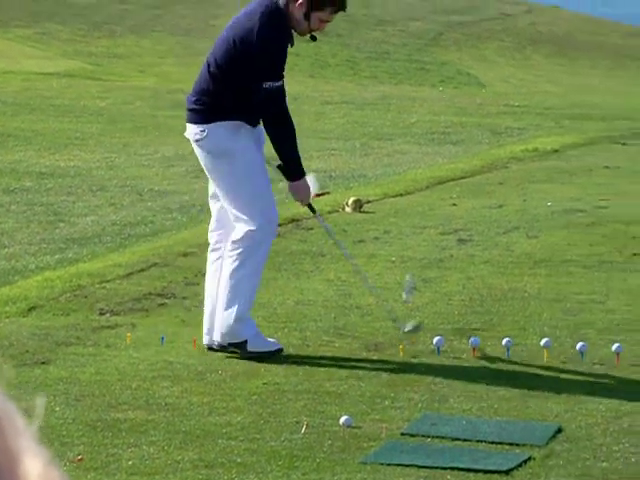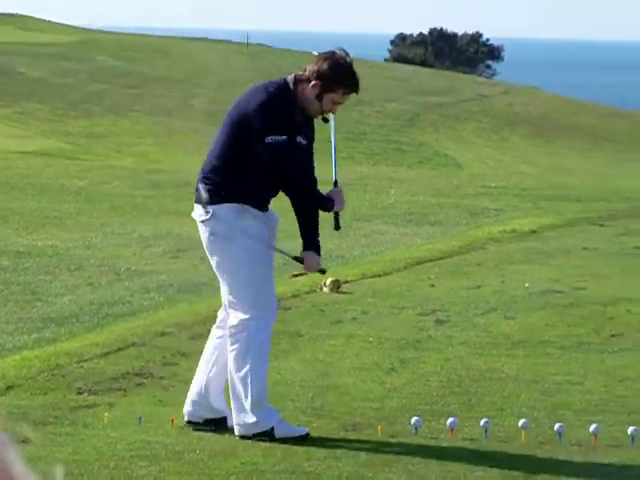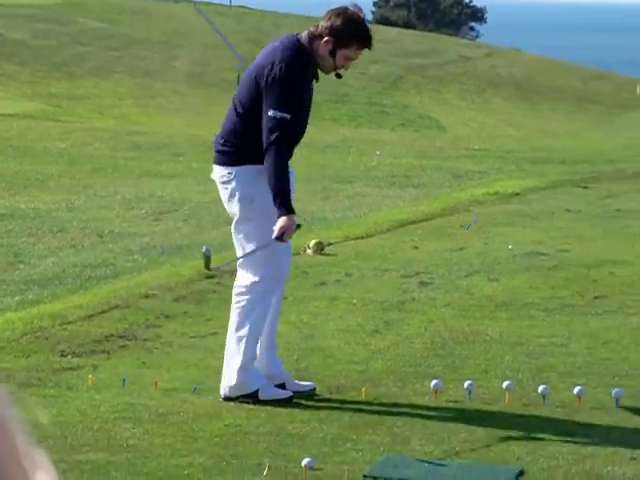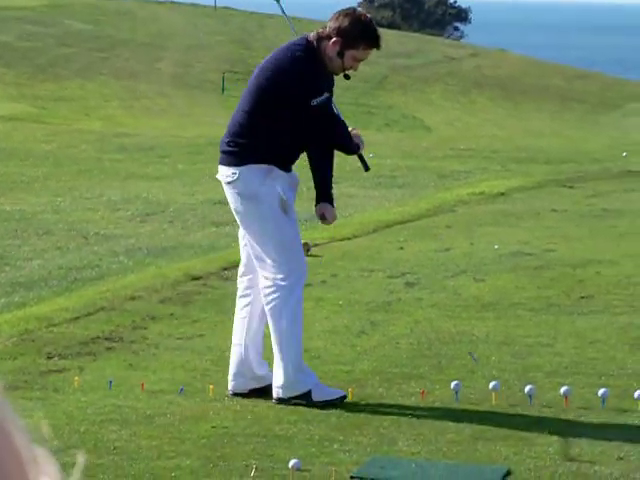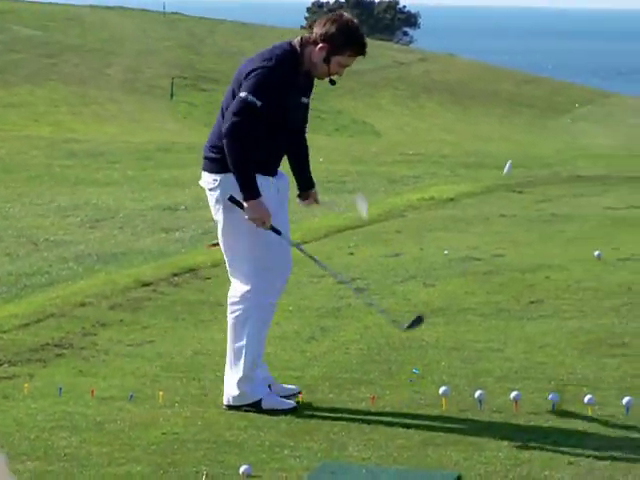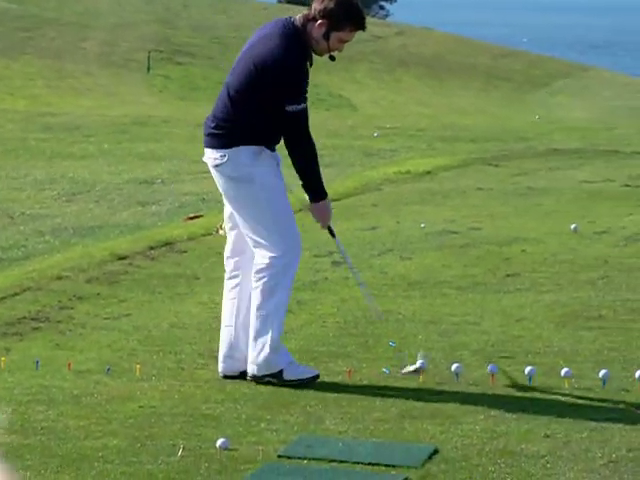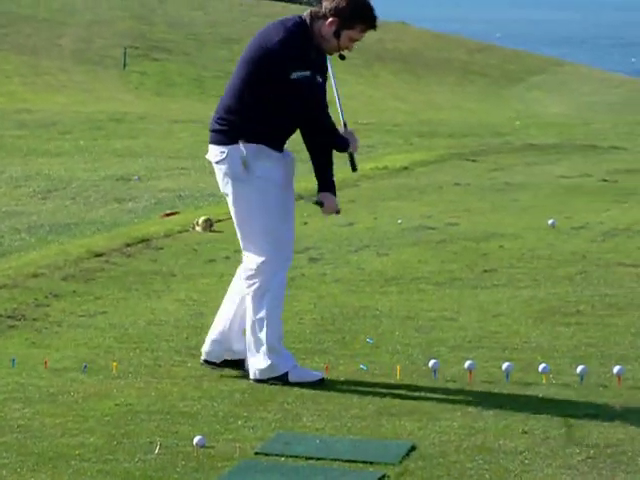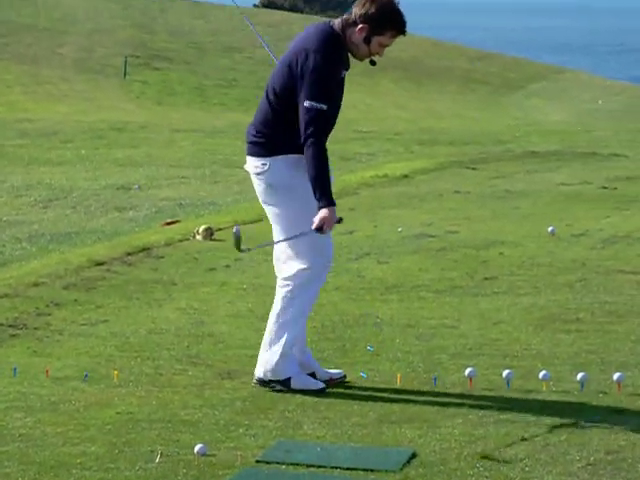
dt=0.5s
person 1, frame 1
right shoulder: (265, 32)
right elbow: (274, 110)
right wrist: (295, 175)
left hip: (229, 124)
right hip: (219, 127)
left knee: (229, 227)
right knee: (259, 221)
left ankle: (222, 326)
right ankle: (232, 327)
person 1, frame 2
left shoulder: (303, 119)
right shoulder: (266, 104)
left elbow: (301, 179)
right elbow: (286, 177)
left wrist: (311, 246)
right wrist: (329, 202)
left hip: (253, 213)
right hip: (226, 211)
left knee: (238, 310)
right knee: (253, 311)
left ankle: (203, 406)
right ankle: (252, 418)
person 1, frame 3
left shoulder: (299, 55)
right shoulder: (288, 67)
right elbow: (275, 140)
right wrist: (285, 209)
left hip: (264, 168)
right hip: (246, 169)
left knee: (274, 270)
right knee: (260, 273)
left ankle: (265, 371)
right ankle: (240, 380)
person 1, frame 4
left shoulder: (318, 70)
right shoulder: (296, 65)
left elbow: (320, 135)
right elbow: (329, 128)
left wrist: (325, 197)
right wrist: (354, 144)
left hip: (270, 172)
right hip: (252, 172)
left knee: (257, 272)
right knee: (285, 270)
left ankle: (247, 375)
right ankle: (291, 381)
person 1, frame 5
left shoulder: (302, 76)
right shoulder: (270, 70)
left elbow: (293, 136)
right elbow: (235, 130)
left wrist: (306, 185)
right wrist: (250, 195)
left hip: (264, 178)
right hip: (234, 179)
left knee: (275, 273)
right knee: (255, 281)
left ankle: (252, 374)
right ankle: (243, 389)
person 1, frame 6
left shoulder: (284, 34)
right shoulder: (287, 55)
right elbow: (297, 132)
right wrist: (317, 197)
left hip: (241, 150)
right hip: (240, 154)
left knee: (244, 253)
right knee: (281, 248)
left ankle: (236, 356)
right ankle: (266, 359)
person 1, frame 7
left shoulder: (314, 52)
right shoulder: (286, 41)
left elbow: (313, 118)
right elbow: (312, 113)
left wrist: (326, 187)
right wrist: (343, 143)
left hip: (268, 151)
right hip: (242, 151)
left knee: (267, 251)
right knee: (269, 254)
left ankle: (223, 345)
right ankle: (268, 361)
person 1, frame 8
left shoulder: (327, 38)
right shoulder: (321, 55)
right elbow: (312, 133)
right wrist: (325, 204)
left hip: (289, 156)
right hip: (279, 160)
left knee: (299, 260)
right knee: (309, 260)
left ankle: (293, 360)
right ankle: (274, 365)
